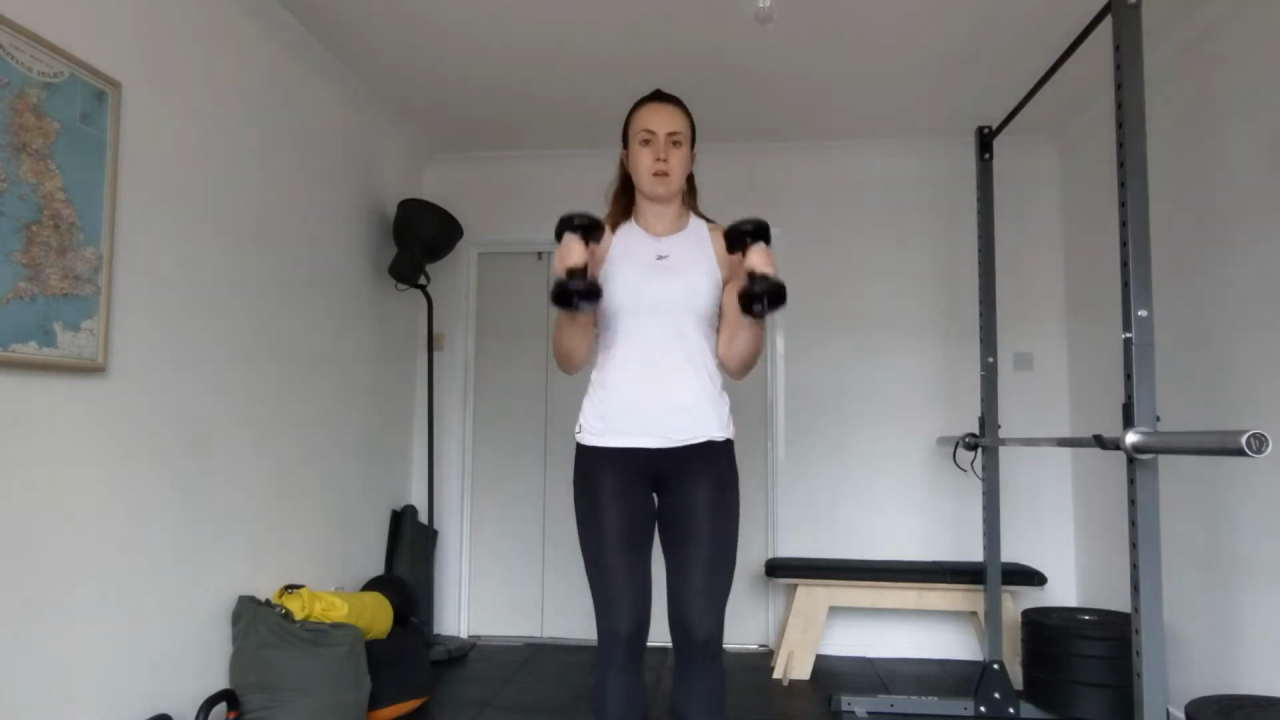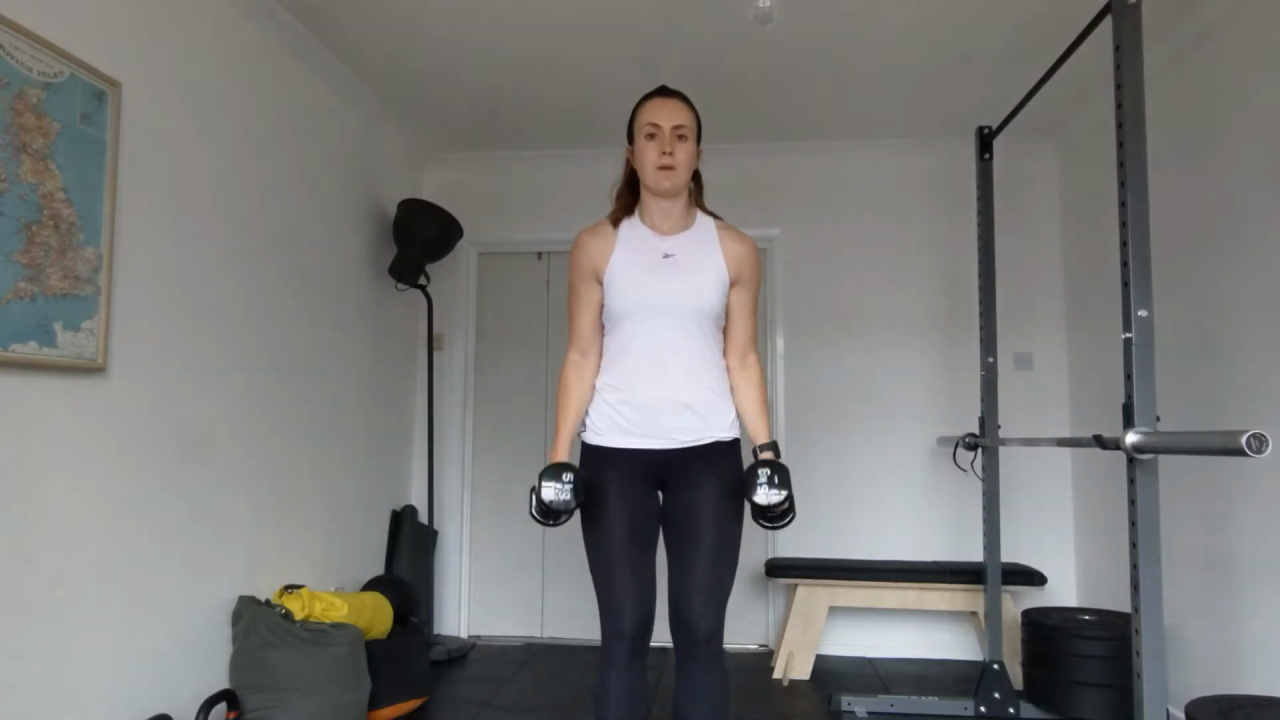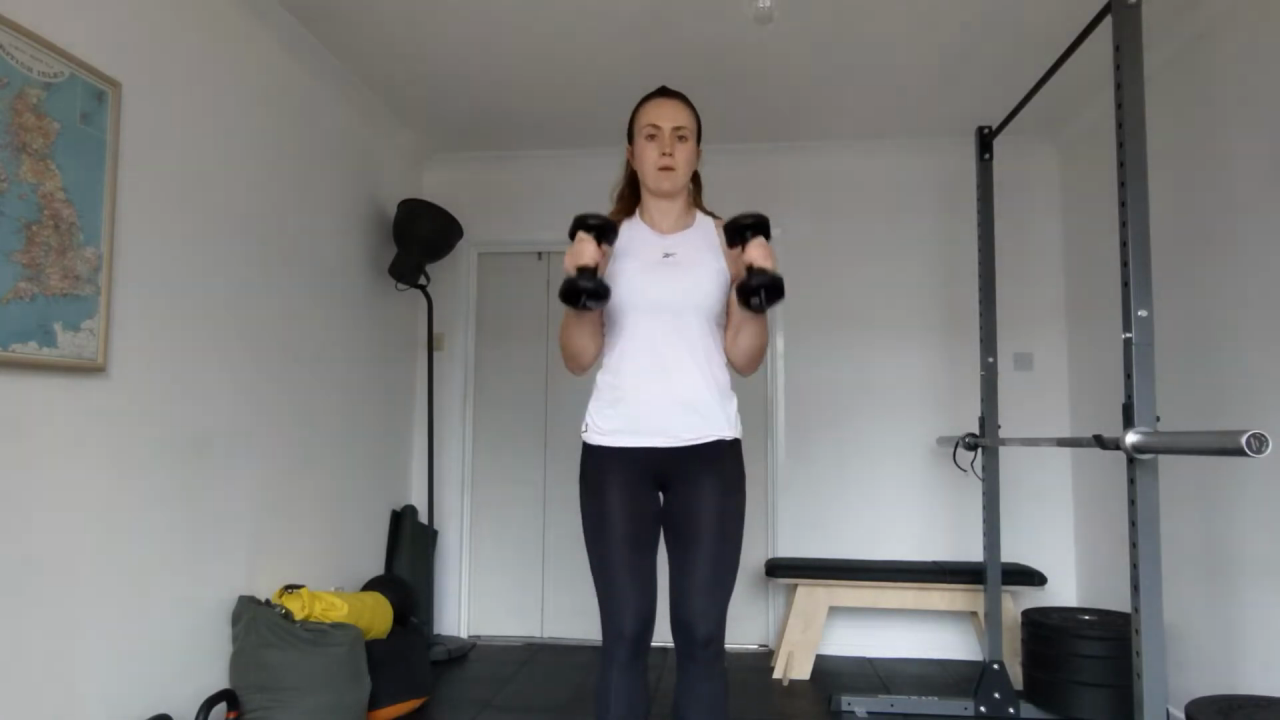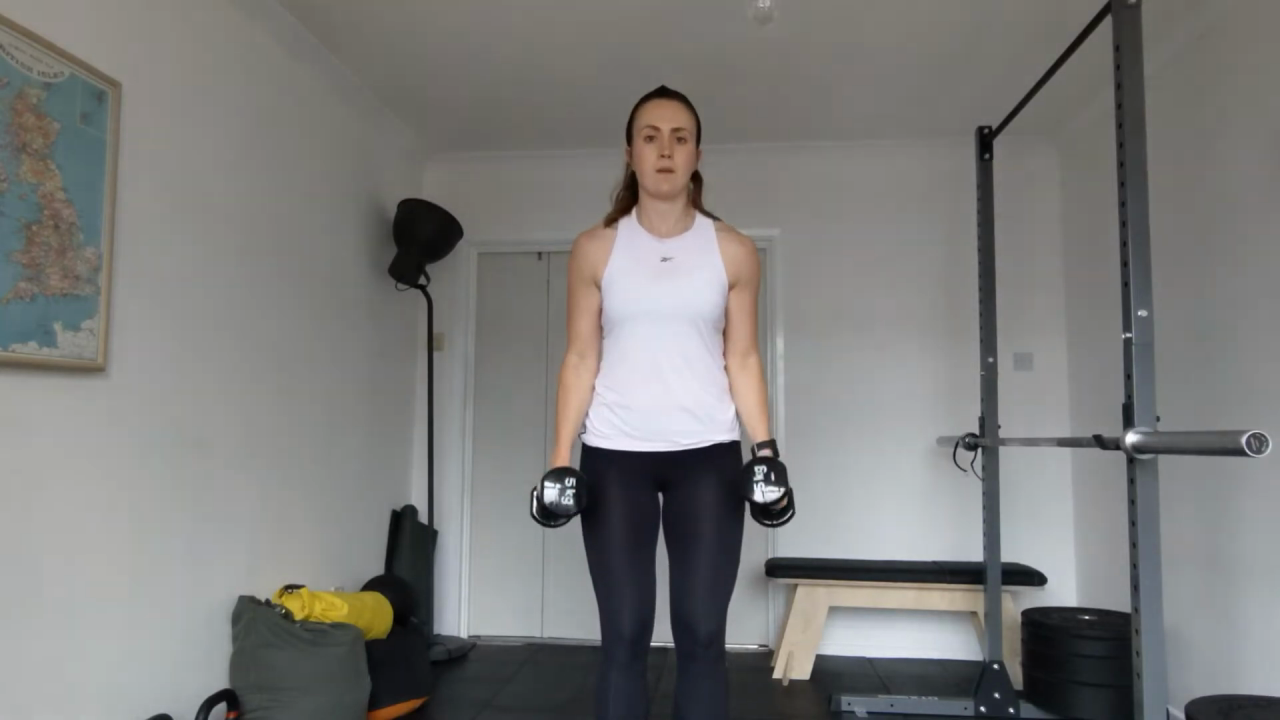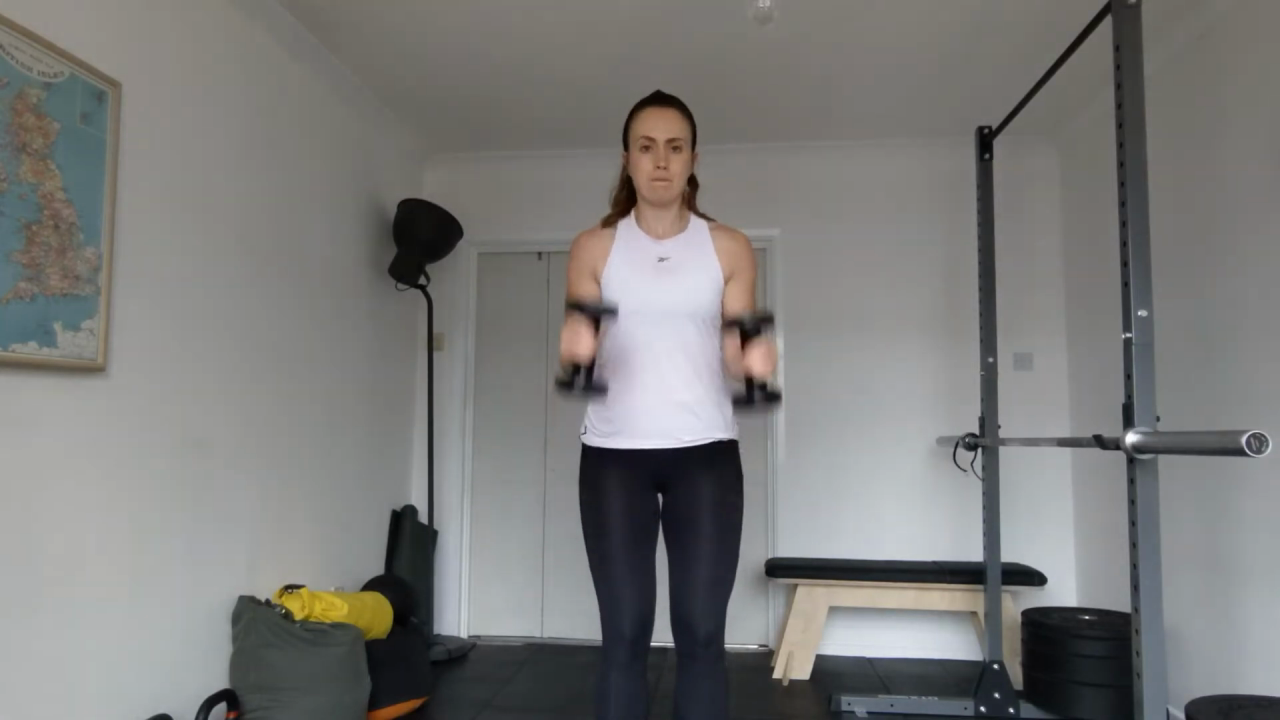
dt=1s
person 1, frame 1
left shoulder: (725, 247)
right shoulder: (594, 244)
left elbow: (735, 360)
right elbow: (572, 356)
left hip: (702, 452)
right hip: (610, 453)
left knee: (700, 632)
right knee: (621, 633)
person 1, frame 2
left shoulder: (733, 249)
right shoulder: (596, 245)
left elbow: (741, 359)
right elbow: (581, 356)
left wrist: (765, 452)
right wrist: (560, 450)
left hip: (707, 455)
right hip: (615, 454)
left knee: (700, 632)
right knee: (624, 632)
person 1, frame 3
left shoulder: (732, 243)
right shoulder: (599, 241)
left elbow: (745, 357)
right elbow: (578, 355)
left hip: (709, 452)
right hip: (617, 452)
left knee: (702, 634)
right knee: (625, 634)
person 1, frame 4
left shoulder: (733, 250)
right shoulder: (595, 248)
left elbow: (743, 360)
right elbow: (581, 359)
left wrist: (765, 453)
right wrist: (561, 454)
left hip: (707, 457)
right hip: (615, 457)
left knee: (702, 635)
right knee: (625, 636)
person 1, frame 5
left shoulder: (728, 247)
right shoulder: (594, 247)
left elbow: (738, 353)
right elbow: (579, 348)
left wrist: (753, 361)
right wrist: (573, 352)
left hip: (705, 455)
right hip: (615, 454)
left knee: (701, 633)
right knee: (625, 633)
